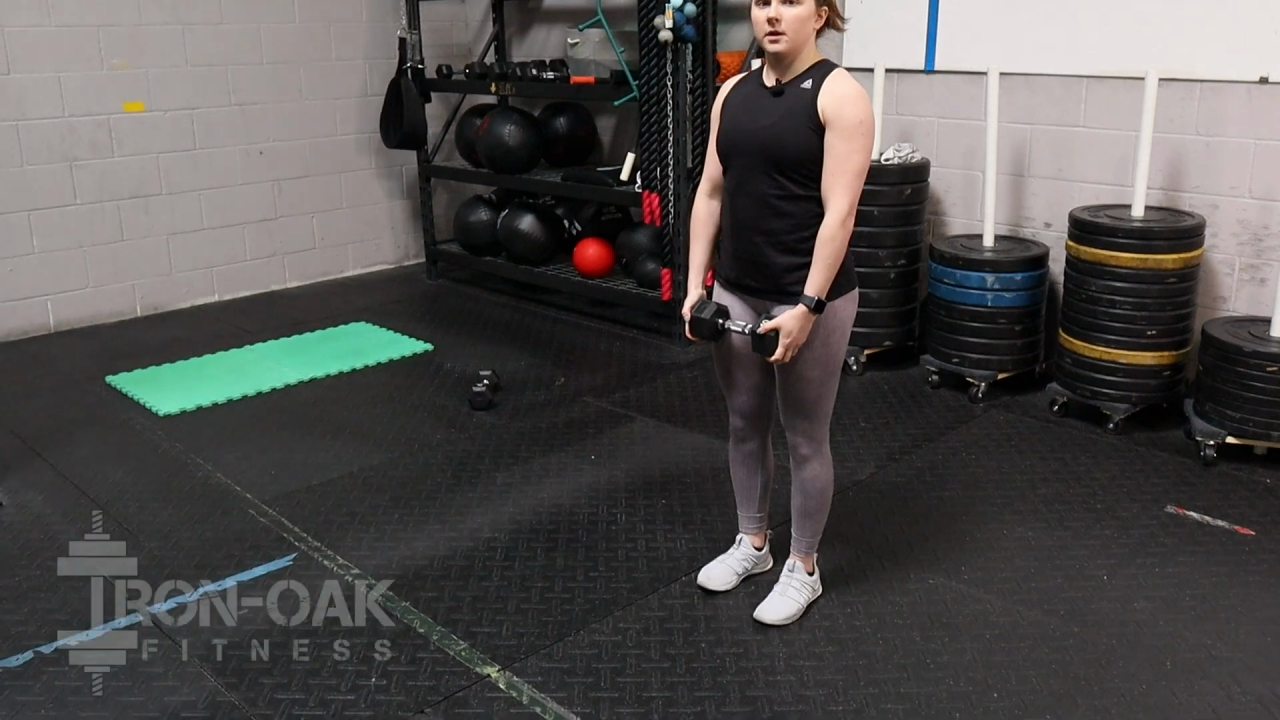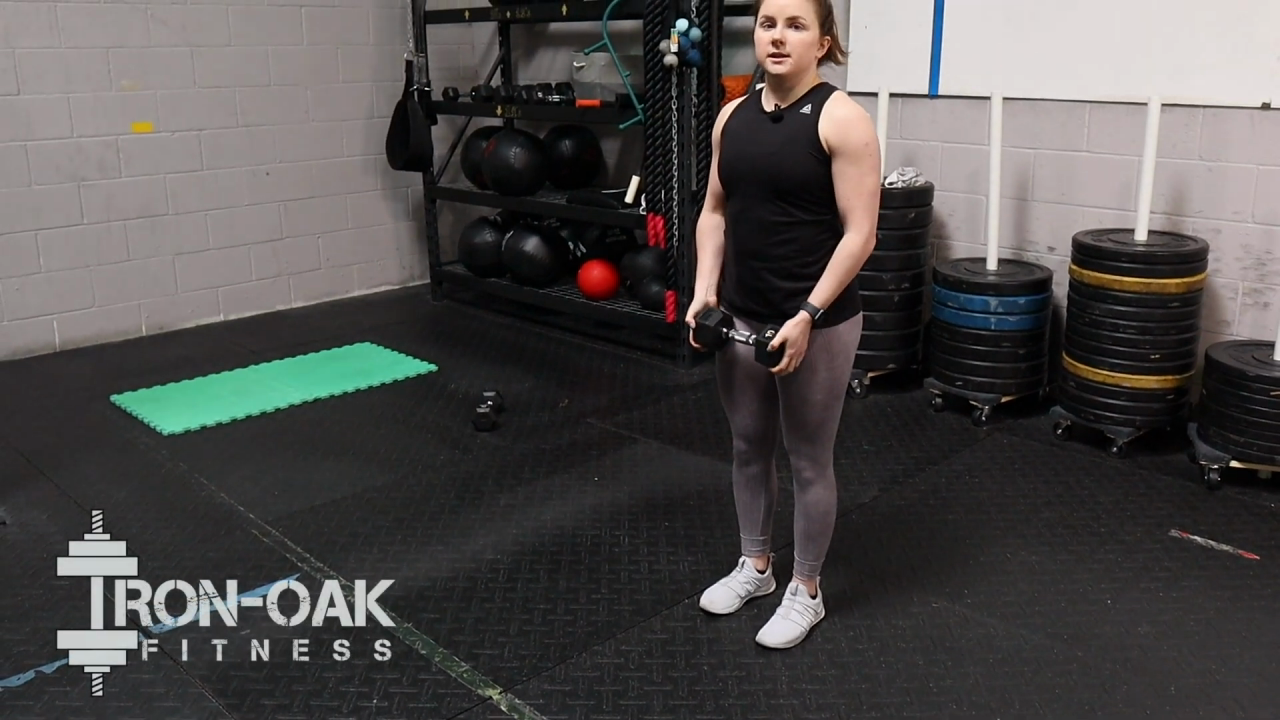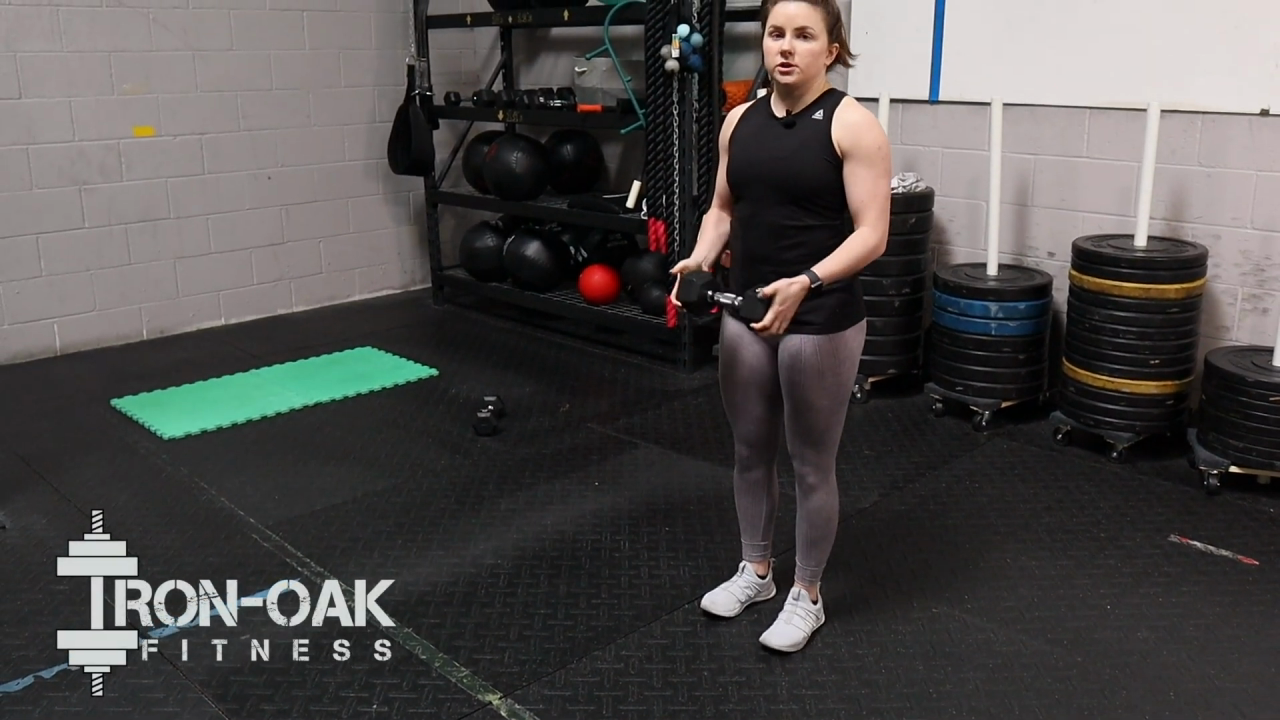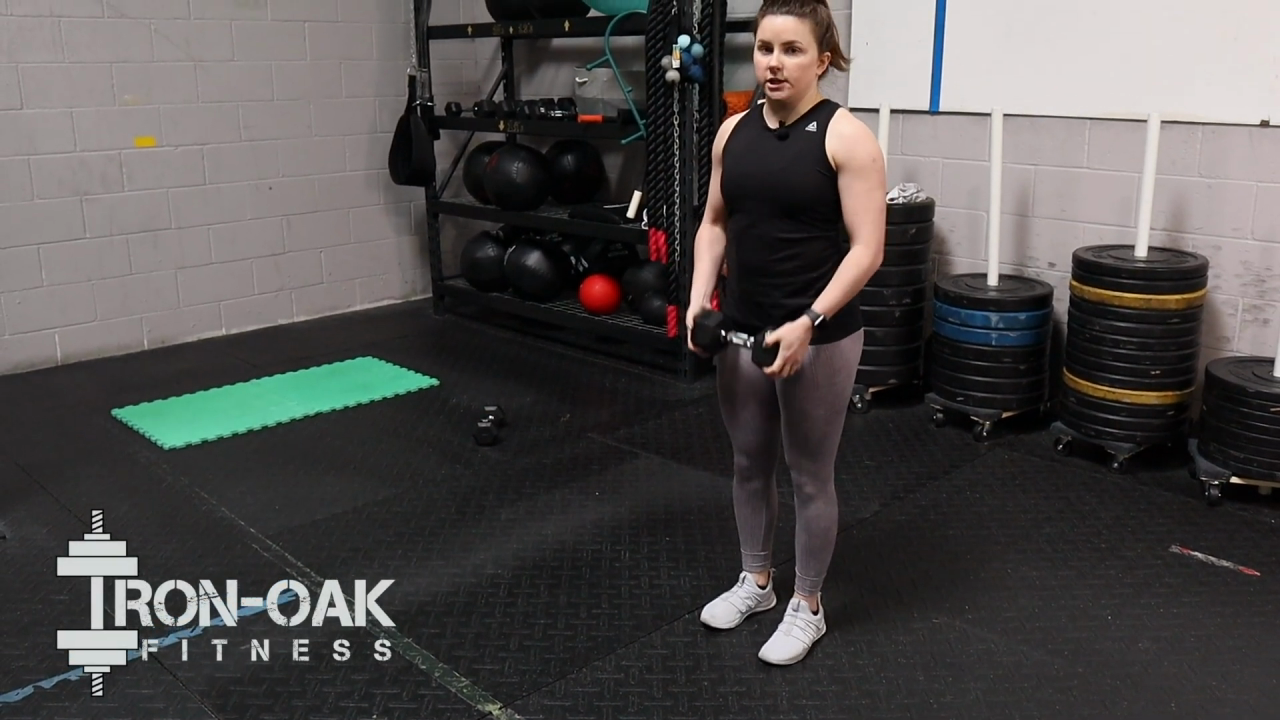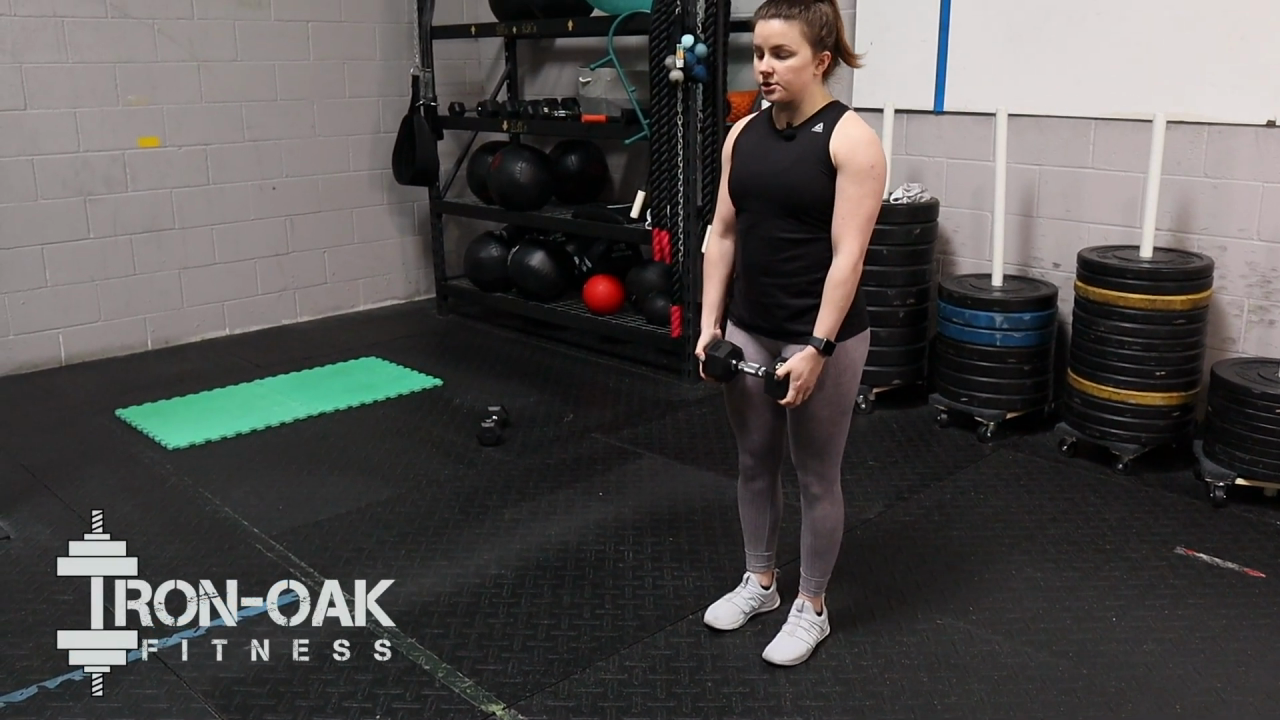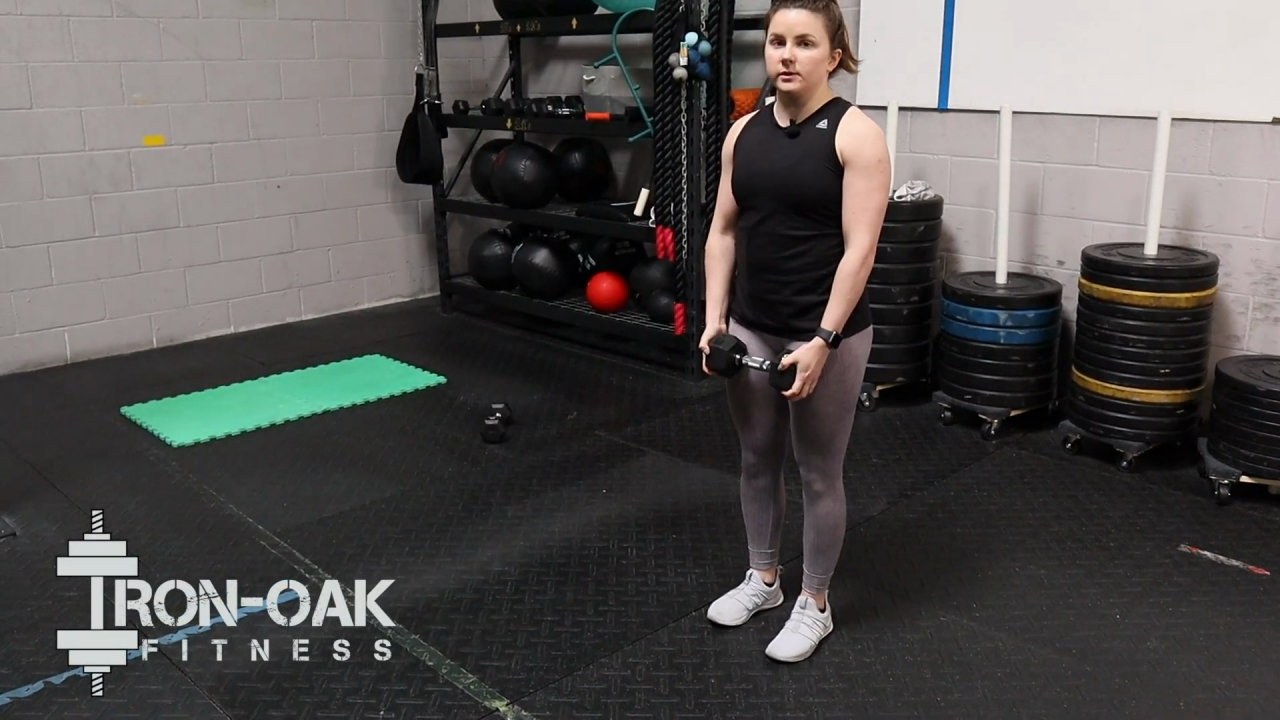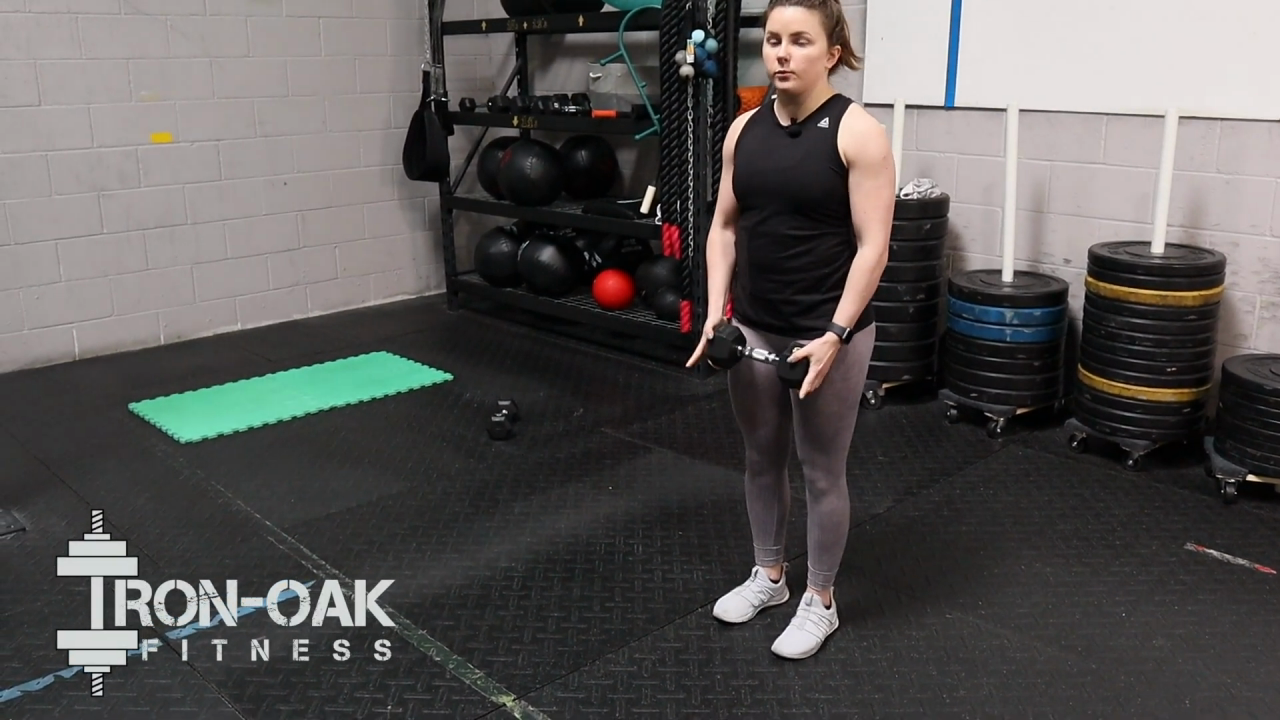
dt=0.7s
person 1, frame 1
left shoulder: (840, 94)
right shoulder: (733, 92)
left elbow: (839, 211)
right elbow: (710, 193)
left wrist: (807, 306)
right wrist: (696, 280)
left hip: (808, 296)
right hip: (737, 290)
left knee: (804, 435)
right knee: (744, 422)
left ankle: (803, 567)
right ankle: (751, 542)
person 1, frame 2
left shoulder: (840, 118)
right shoulder: (733, 115)
left elbow: (859, 233)
left wrist: (808, 316)
right wrist: (705, 290)
left hip: (816, 320)
right hip: (742, 314)
left knee: (808, 460)
right knee: (748, 446)
left ankle: (805, 591)
right ankle: (754, 565)
person 1, frame 3
left shoulder: (851, 124)
right shoulder: (741, 119)
left elbow: (872, 233)
left wrist: (805, 283)
right wrist: (701, 257)
left hip: (822, 322)
right hip: (745, 315)
left knee: (810, 465)
right knee: (750, 451)
left ankle: (807, 595)
right ankle: (755, 570)
person 1, frame 4
left shoulder: (845, 136)
right shoulder: (734, 130)
left elbow: (867, 249)
right elbow: (715, 222)
left wrist: (809, 322)
right wrist: (700, 297)
left hip: (817, 335)
right hip: (744, 328)
left knee: (809, 474)
right knee: (748, 461)
left ankle: (807, 607)
right ankle: (755, 581)
person 1, frame 5
left shoulder: (851, 138)
right shoulder: (744, 134)
left elbow: (848, 254)
right elbow: (723, 234)
left wrist: (817, 349)
right wrist: (710, 321)
left hip: (822, 336)
right hip: (749, 329)
left knee: (816, 475)
right knee: (754, 462)
left ankle: (812, 608)
right ankle: (759, 581)
person 1, frame 6
left shoulder: (855, 133)
right shoulder: (743, 132)
left elbow: (859, 249)
right elbow: (723, 231)
left wrist: (823, 341)
right wrist: (714, 317)
left hip: (825, 333)
right hip: (752, 327)
left knee: (818, 473)
right knee: (756, 459)
left ankle: (814, 605)
right ankle: (762, 578)
person 1, frame 7
left shoulder: (857, 132)
right shoulder: (745, 129)
left elbow: (872, 246)
right elbow: (725, 226)
left wrist: (836, 335)
right wrist: (716, 309)
left hip: (826, 331)
right hip: (753, 327)
left knee: (821, 471)
right knee: (762, 459)
left ankle: (820, 602)
right ankle: (768, 575)
